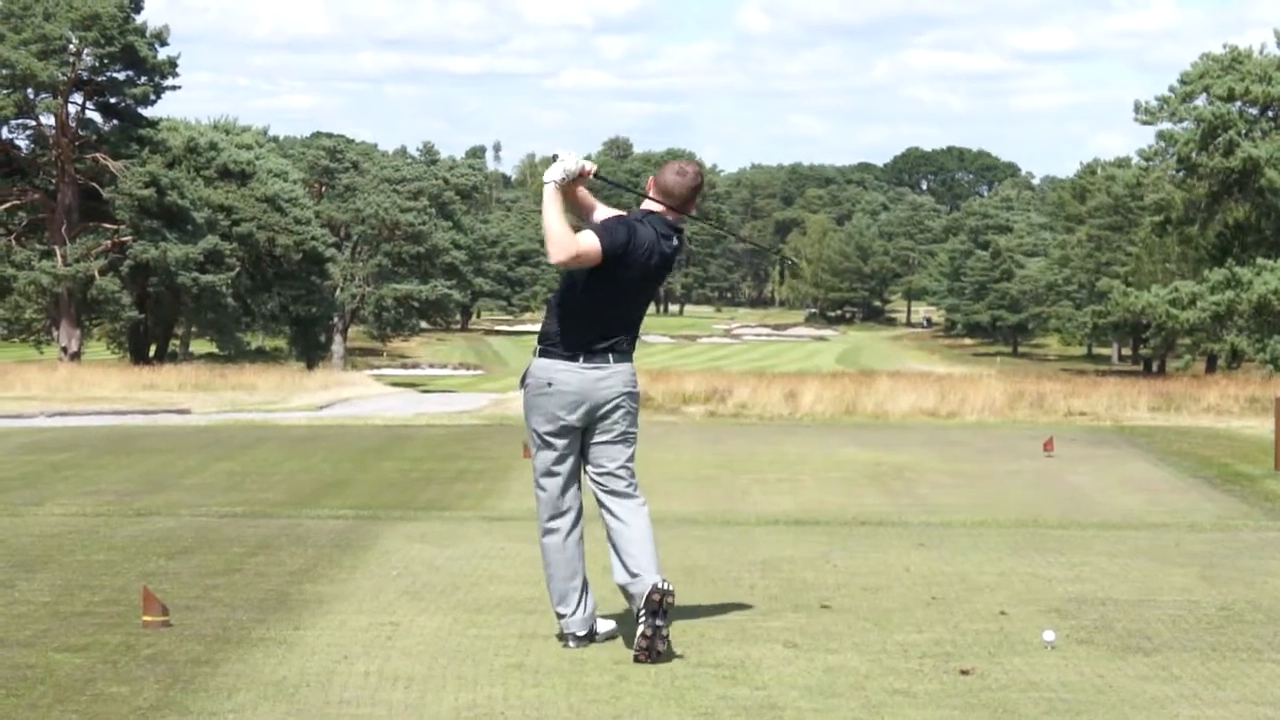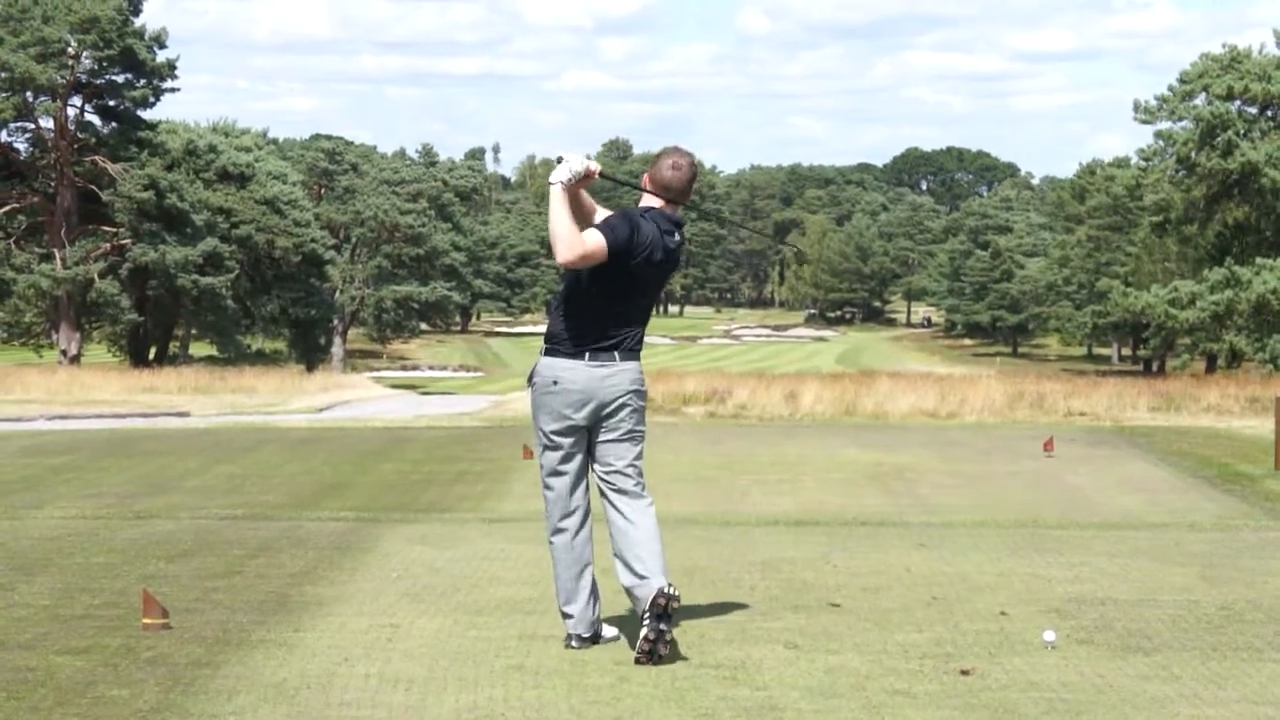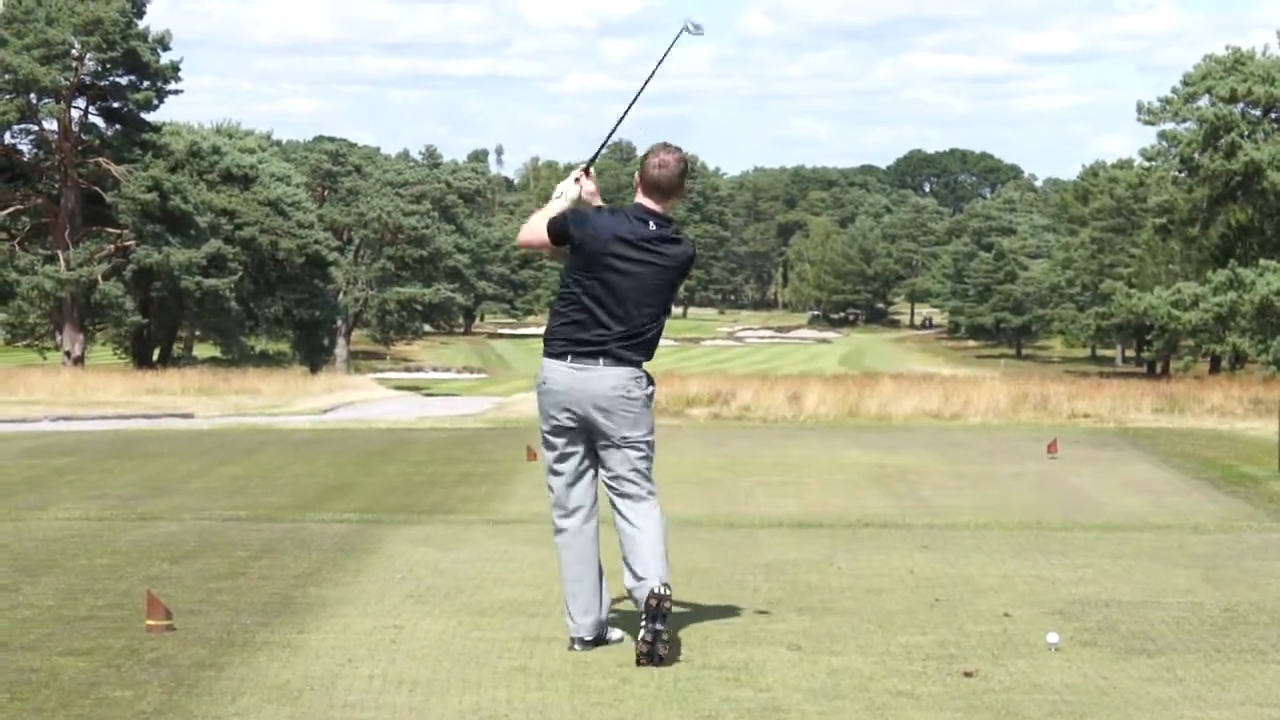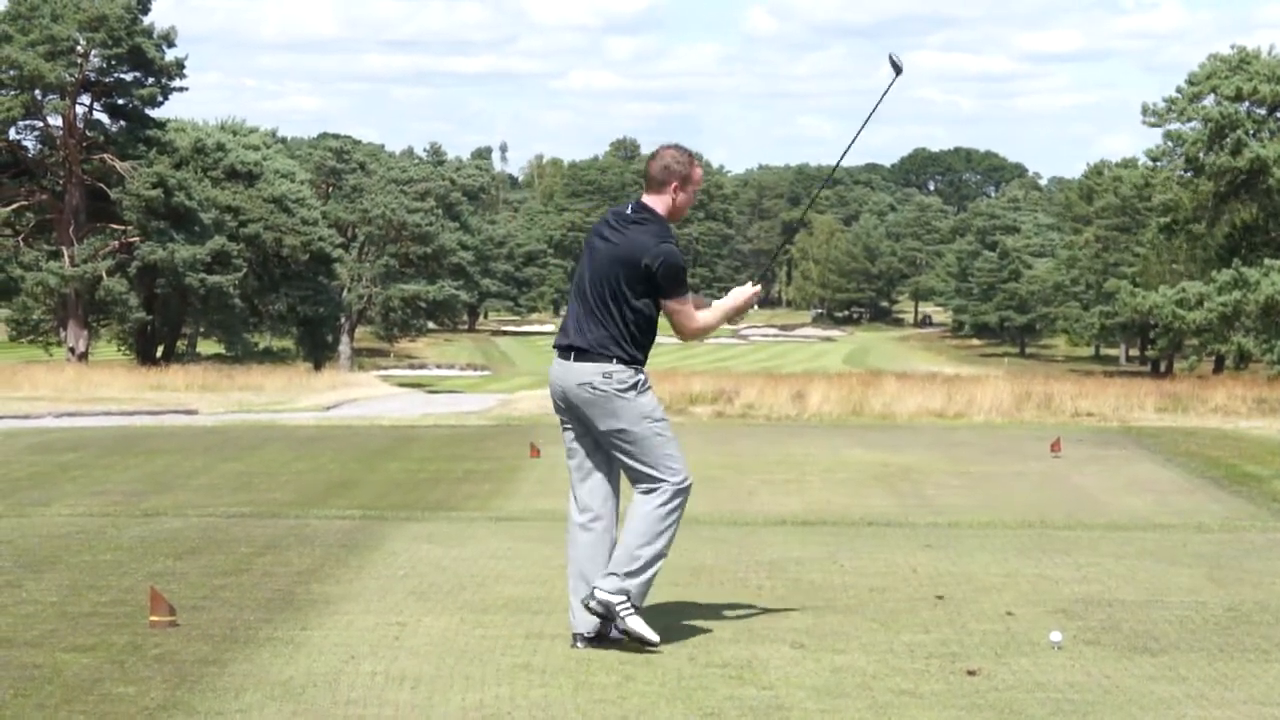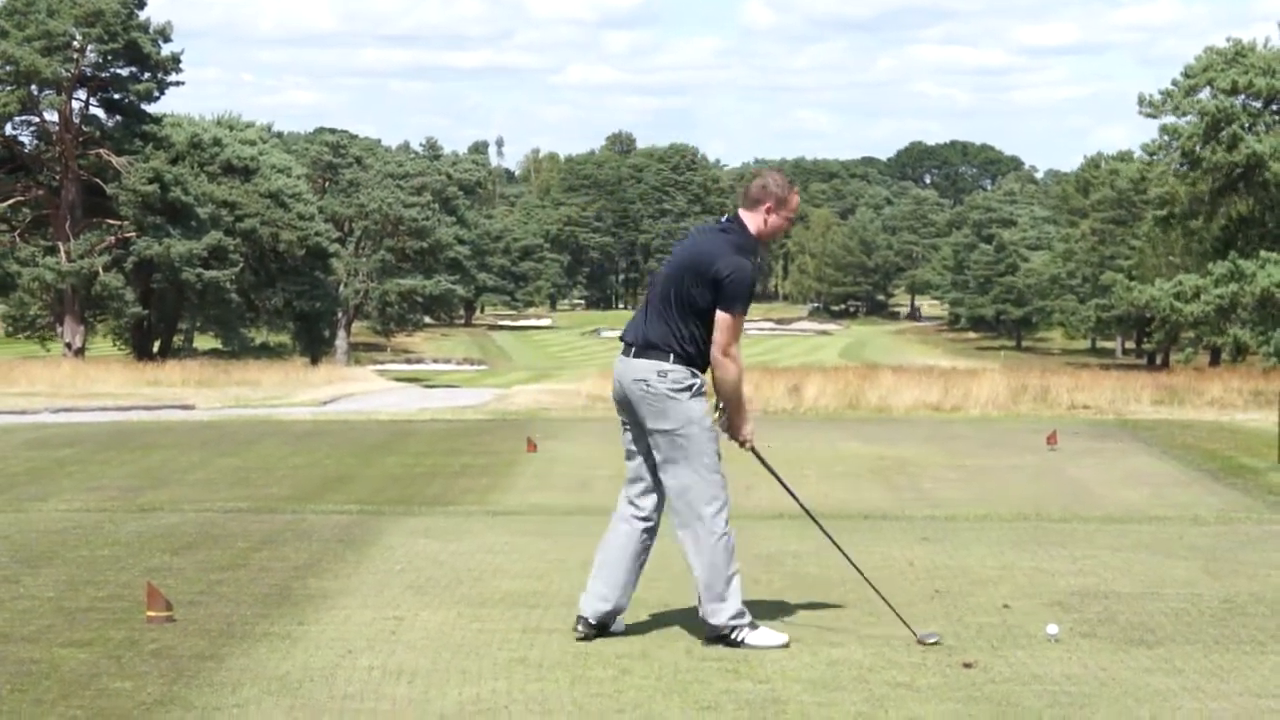
dt=0.5s
person 1, frame 1
left shoulder: (626, 232)
right shoulder: (667, 242)
left elbow: (561, 252)
right elbow: (596, 212)
left wrist: (553, 184)
right wrist: (571, 184)
left hip: (557, 375)
right hip: (614, 378)
left knee: (557, 505)
right knee: (620, 492)
left ankle: (576, 621)
right ankle: (649, 589)
person 1, frame 2
left shoulder: (630, 227)
right shoulder: (669, 241)
left elbow: (568, 253)
right elbow: (601, 226)
left wrist: (559, 186)
right wrist: (576, 190)
left hip: (563, 373)
right hip: (622, 376)
left knee: (565, 504)
right knee: (627, 492)
left ankle: (581, 623)
right ankle: (654, 593)
person 1, frame 3
left shoulder: (590, 224)
right shoulder: (682, 251)
left elbow: (527, 235)
left wrist: (566, 196)
right wrist: (592, 201)
left hip: (561, 376)
right hip: (622, 382)
left knee: (571, 506)
right knee: (635, 496)
left ankle: (585, 624)
right ankle: (652, 591)
person 1, frame 4
left shoulder: (610, 224)
right shoulder: (659, 249)
right elbow: (690, 327)
left wrist: (712, 306)
right wrist: (734, 303)
left hip: (568, 371)
right hip: (608, 377)
left knee: (591, 497)
right knee: (667, 481)
left ankle: (589, 622)
right ankle: (616, 591)
person 1, frame 5
left shoulder: (709, 236)
right shoulder: (737, 264)
right elbow: (724, 355)
left wrist: (725, 405)
right wrist: (738, 418)
left hip: (634, 370)
right hip: (667, 378)
left knee: (641, 498)
right knee: (702, 500)
left ankle: (598, 609)
right ankle: (726, 619)
